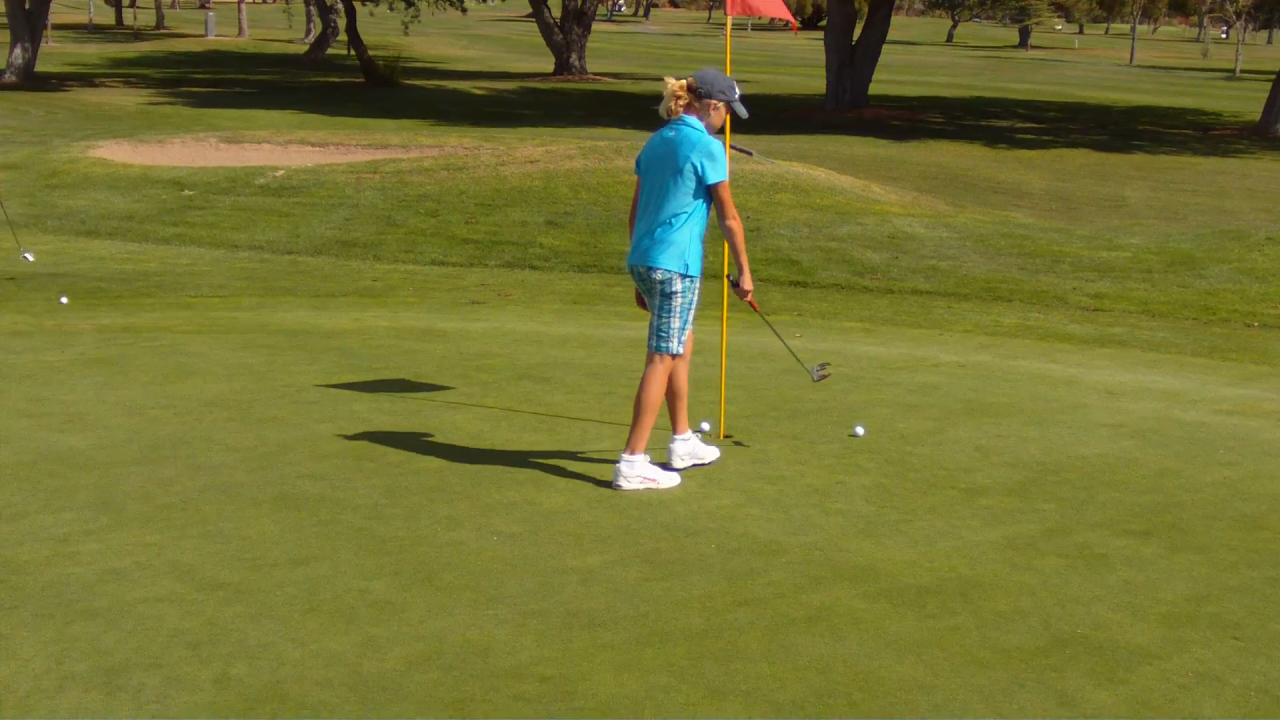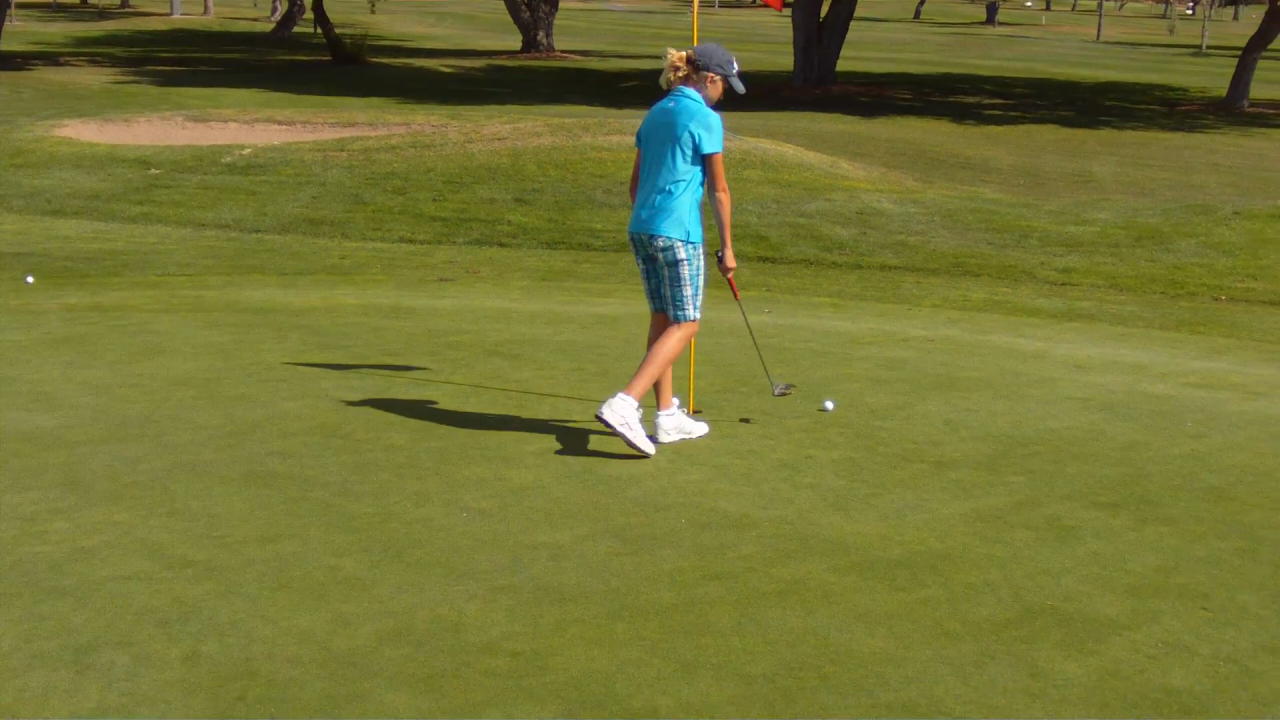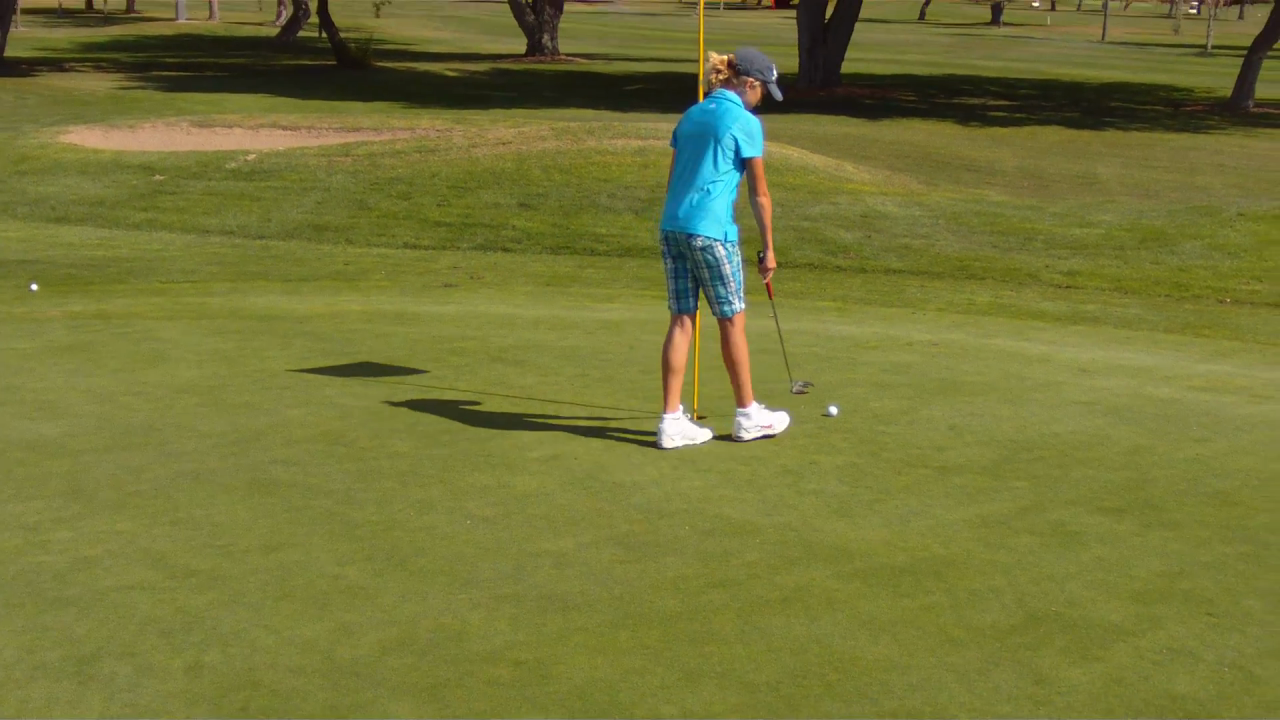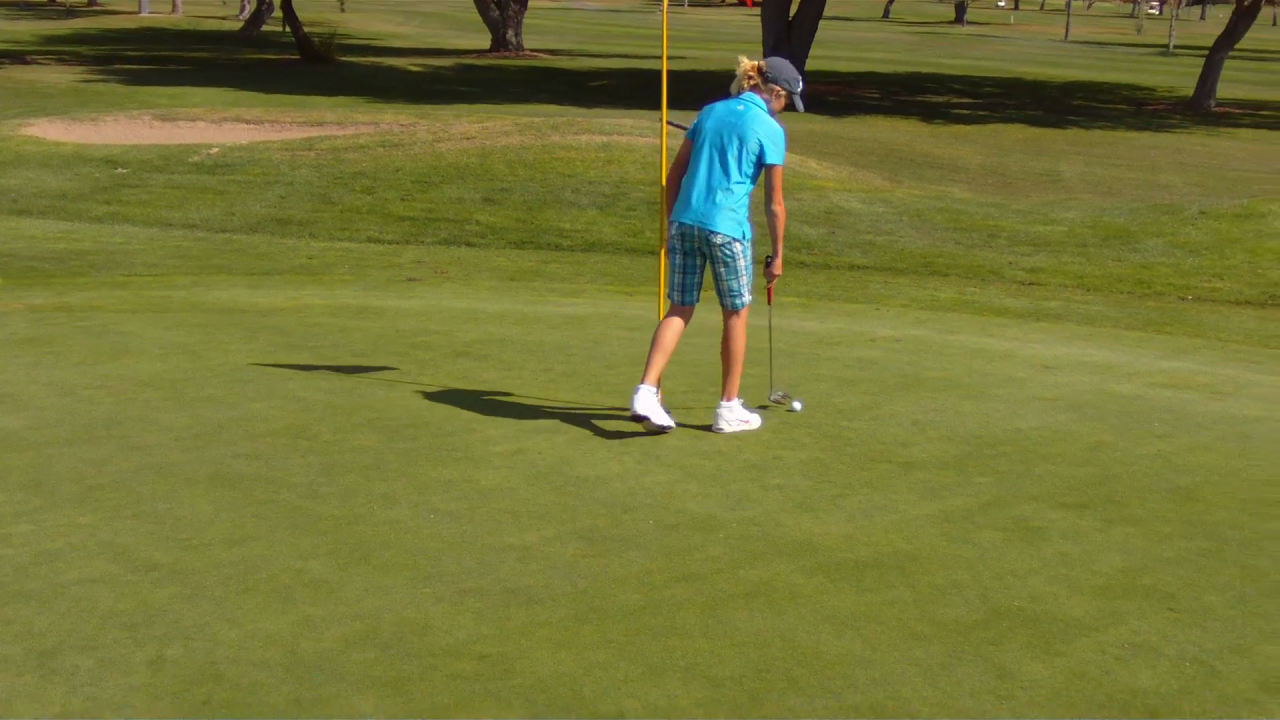
dt=0.4s
person 1, frame 1
left shoulder: (657, 141)
right shoulder: (707, 147)
left elbow: (634, 212)
right elbow: (729, 217)
right wrist: (743, 270)
left hip: (643, 260)
right hip: (676, 264)
left knee: (681, 345)
right knee: (662, 358)
left ankle: (683, 442)
right ankle: (632, 463)
person 1, frame 2
left shoulder: (656, 113)
right shoulder: (705, 118)
right elbow: (719, 189)
right wrist: (727, 246)
left hip: (642, 227)
right hip: (677, 232)
left knee: (664, 320)
right knee: (683, 325)
left ankle: (667, 415)
right ankle: (624, 403)
person 1, frame 3
left shoulder: (691, 115)
right shoulder: (745, 123)
right elbow: (759, 193)
right wrist: (769, 248)
left hip: (672, 227)
right hip: (711, 231)
left knee: (681, 322)
right knee: (732, 321)
left ankle: (672, 419)
right ankle: (747, 415)
person 1, frame 4
left shoulder: (710, 112)
right shoulder: (770, 129)
left elbow: (674, 175)
right elbow: (774, 202)
left wrist: (674, 223)
right wrist: (777, 254)
left hip: (685, 222)
right hip: (727, 228)
left knee: (678, 311)
right knee: (735, 315)
left ankle: (646, 393)
right ankle: (729, 408)
